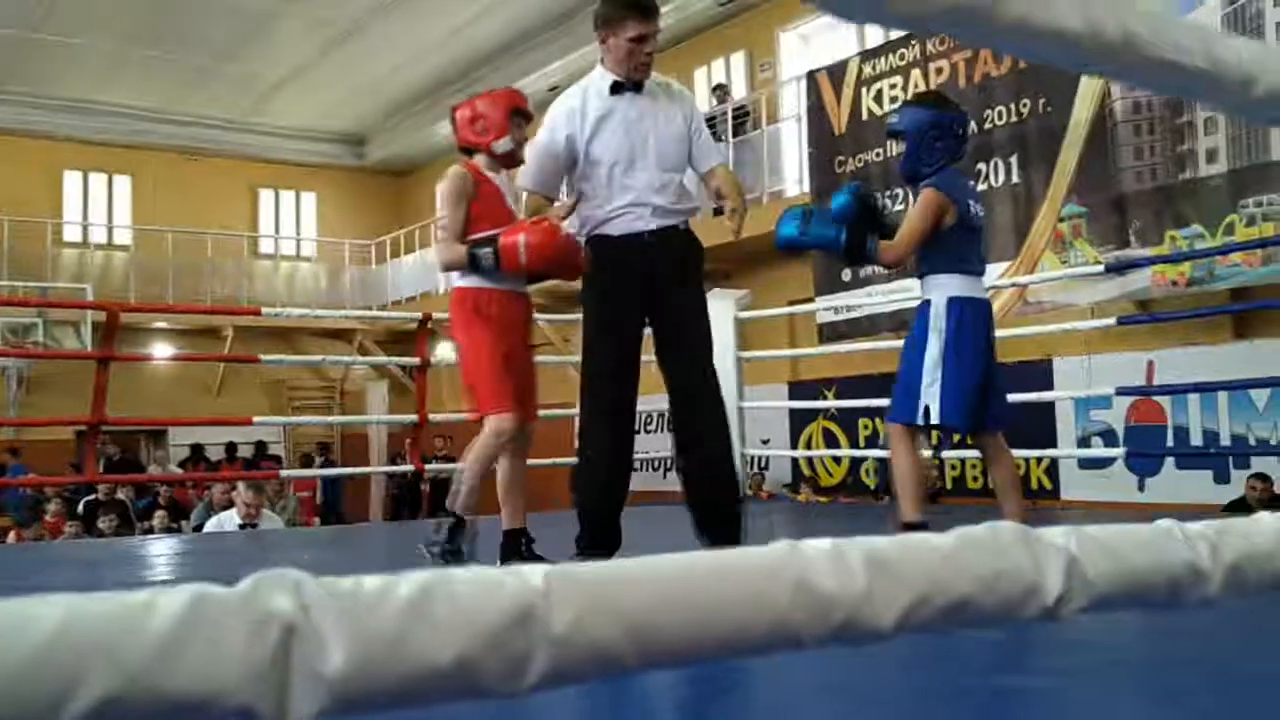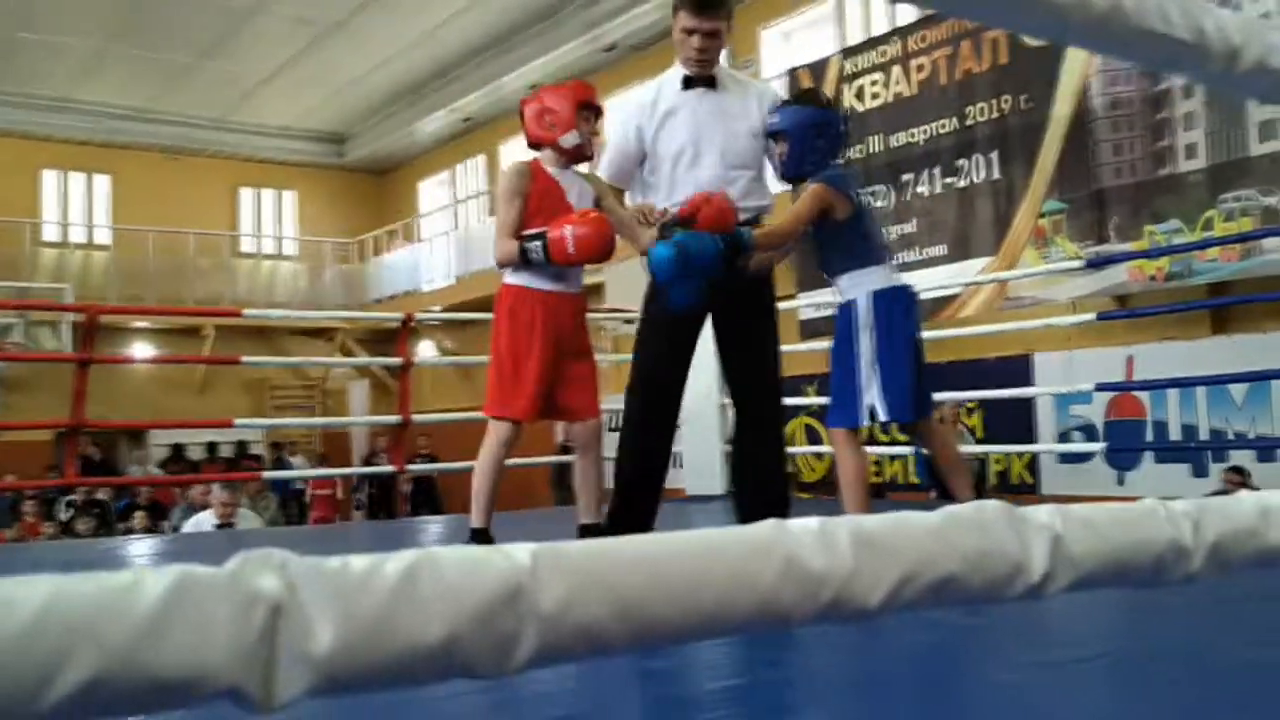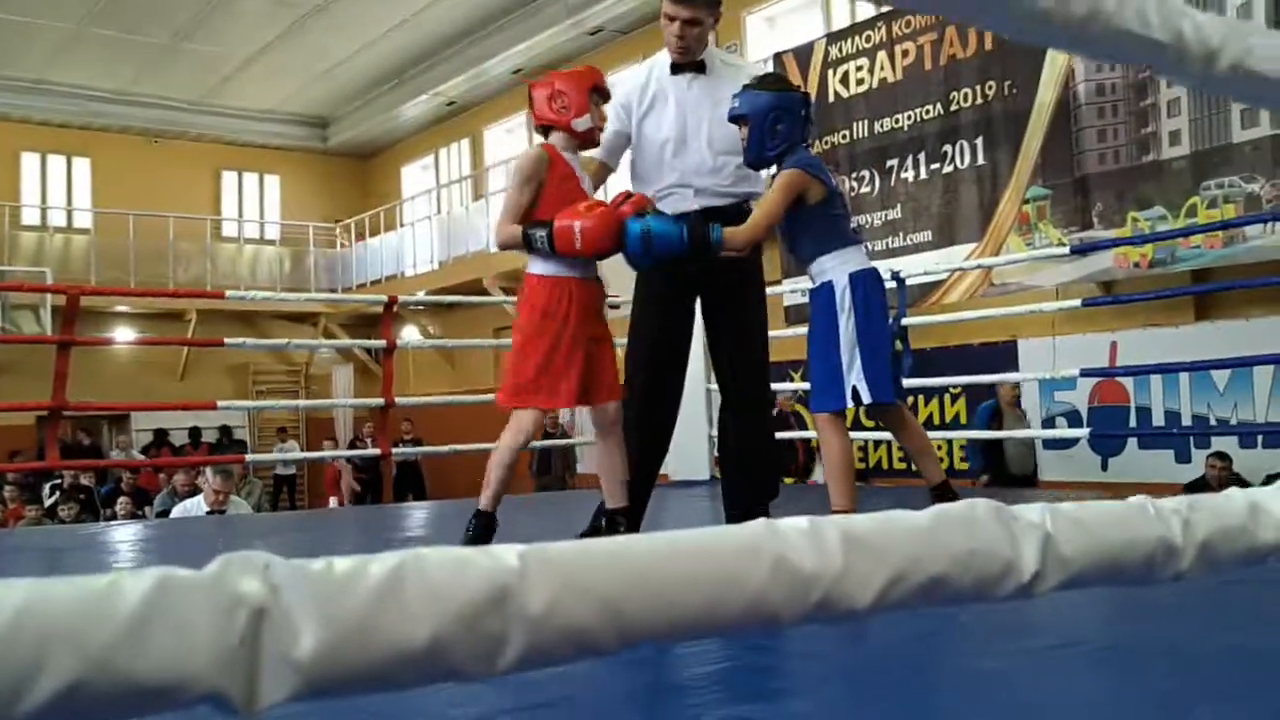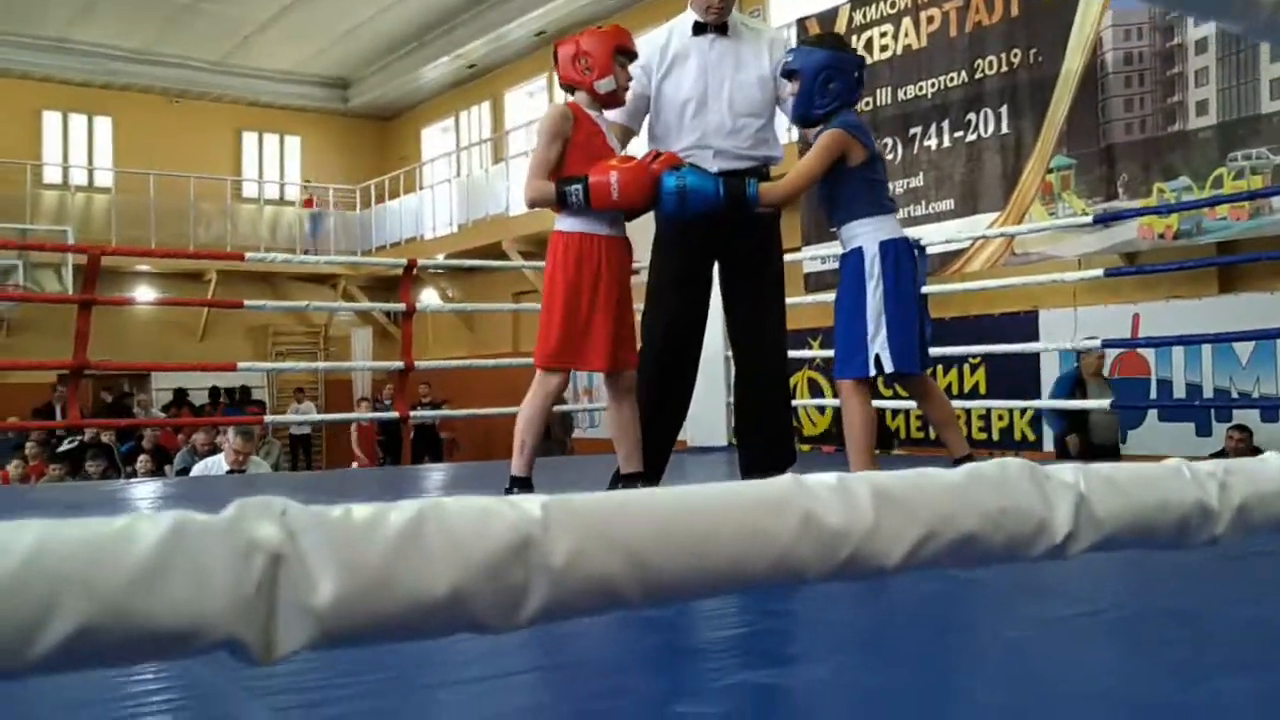
dt=0.7s
person 1, frame 1
left shoulder: (678, 101)
right shoulder: (572, 109)
left elbow: (711, 167)
right elbow: (536, 193)
left wrist: (730, 196)
left hip: (674, 250)
right hip: (611, 256)
left knee: (696, 386)
right knee: (607, 395)
left ankle: (722, 529)
right ankle: (597, 540)
person 1, frame 2
left shoulder: (758, 98)
right shoulder: (648, 102)
right elbow: (610, 184)
right wrist: (635, 221)
left knee: (756, 388)
right knee: (652, 387)
left ankle: (764, 525)
right ankle: (626, 528)
person 1, frame 3
left shoulder: (747, 81)
right shoulder: (636, 86)
right elbow: (598, 161)
left hip: (732, 231)
left knee: (744, 372)
right knee: (649, 376)
left ankle: (750, 511)
person 1, frame 4
left shoulder: (769, 44)
right shoulder: (656, 46)
right elbow: (619, 124)
left knee: (760, 337)
right knee: (667, 337)
left ankle: (767, 471)
right ankle: (637, 473)
person 2, frame 1
left shoulder: (506, 187)
right shoulder: (461, 177)
right elbow: (447, 253)
left wrist: (548, 259)
right wrist: (503, 251)
left hip: (512, 312)
right hip: (477, 307)
left knee: (519, 433)
right knee: (503, 421)
left ankle: (515, 545)
right ankle: (454, 524)
person 2, frame 2
left shoulder: (591, 187)
right shoulder: (519, 177)
left elbow: (642, 240)
right elbow: (501, 251)
right wrist: (550, 245)
left hip: (570, 313)
right hip: (525, 308)
left knee: (585, 429)
right knee: (504, 427)
left ankle: (592, 538)
right ankle: (478, 538)
person 2, frame 3
left shoulder: (579, 167)
right shoulder: (537, 159)
right elbow: (503, 234)
left wrist: (618, 226)
right wrist: (553, 235)
left hip: (586, 299)
right hip: (549, 295)
left knee: (609, 413)
right knee: (530, 417)
left ankle: (616, 525)
right ankle: (482, 521)
person 2, frame 4
left shoulder: (605, 129)
right shoulder: (562, 116)
right elbow: (533, 192)
left wrist: (646, 186)
right wrist: (593, 189)
left hip: (612, 255)
right hip: (576, 251)
left knee: (624, 377)
right knee: (552, 375)
left ankle: (634, 486)
right ankle: (518, 487)
person 3, frame 1
left shoulder: (935, 190)
right shoulder: (961, 188)
left elbow: (895, 254)
right elbow: (916, 250)
left wrist: (834, 235)
right wrist: (872, 223)
left hip: (947, 312)
right hip: (971, 311)
left knee: (902, 427)
right knee: (986, 434)
left ankle: (911, 537)
person 3, frame 2
left shoulder: (824, 187)
right shoulder: (834, 182)
left elbow: (775, 237)
right elbow: (779, 243)
left wrist: (712, 247)
left hip: (872, 306)
right hip: (884, 304)
left knee: (844, 429)
right knee: (918, 420)
person 3, frame 3
left shoulder: (794, 171)
right shoulder: (801, 169)
left elbow: (748, 236)
right elbow: (757, 238)
left wrist: (680, 235)
right wrist: (683, 234)
left hip: (844, 289)
right hip: (847, 289)
left knee: (827, 412)
right knee: (887, 406)
right ankle: (946, 500)
person 3, frame 4
left shoulder: (838, 133)
right shoulder: (841, 131)
left elbow: (783, 192)
right elbow: (790, 194)
left wrist: (714, 190)
left hip: (875, 257)
right hip: (880, 256)
left knee: (851, 378)
right knee: (911, 375)
